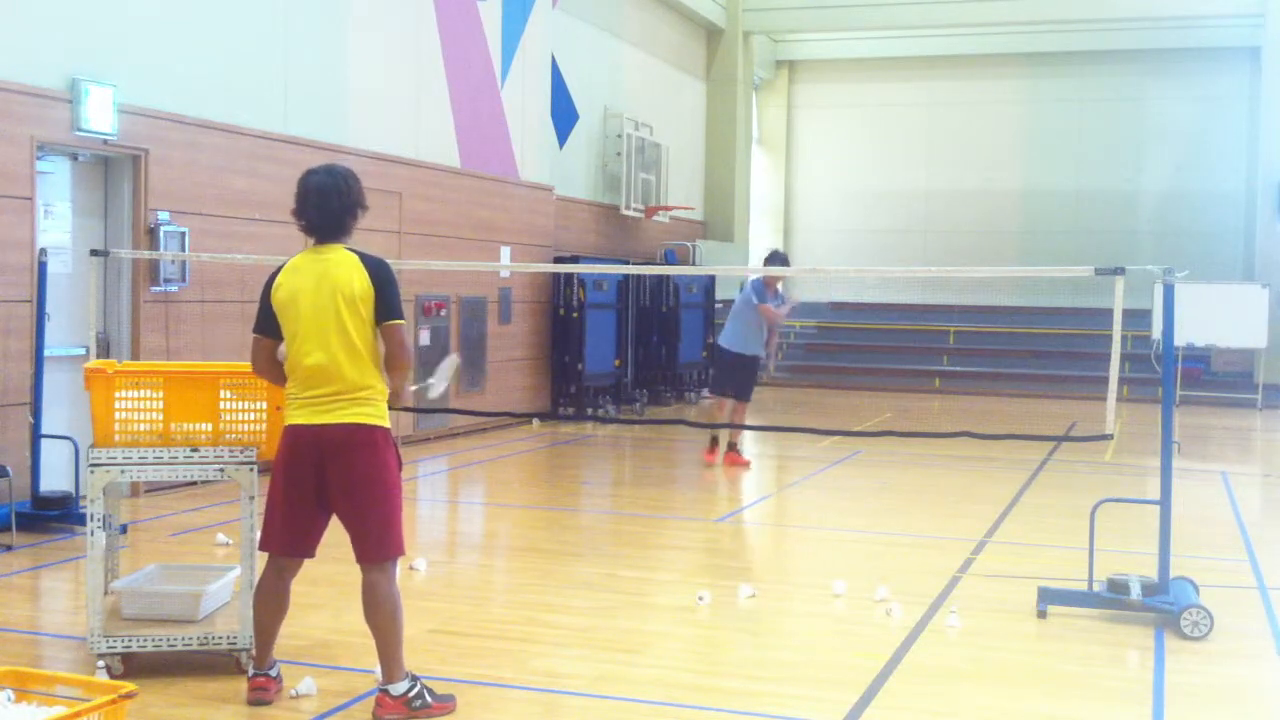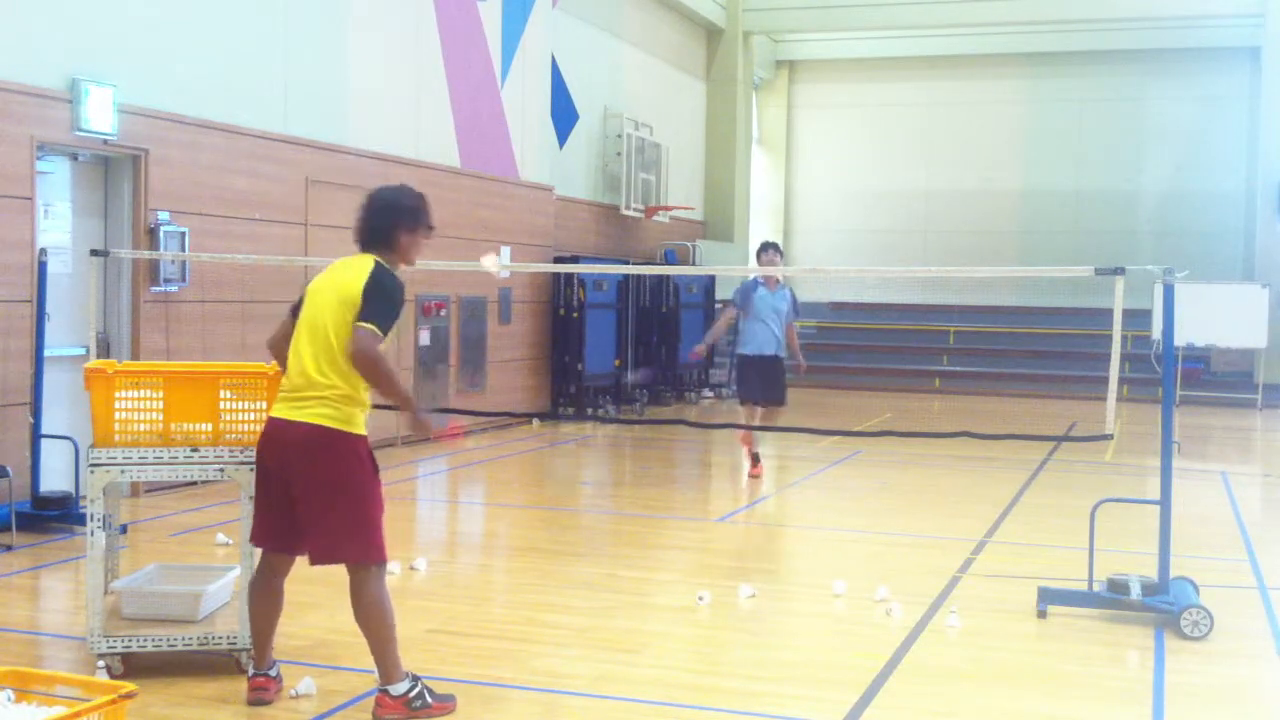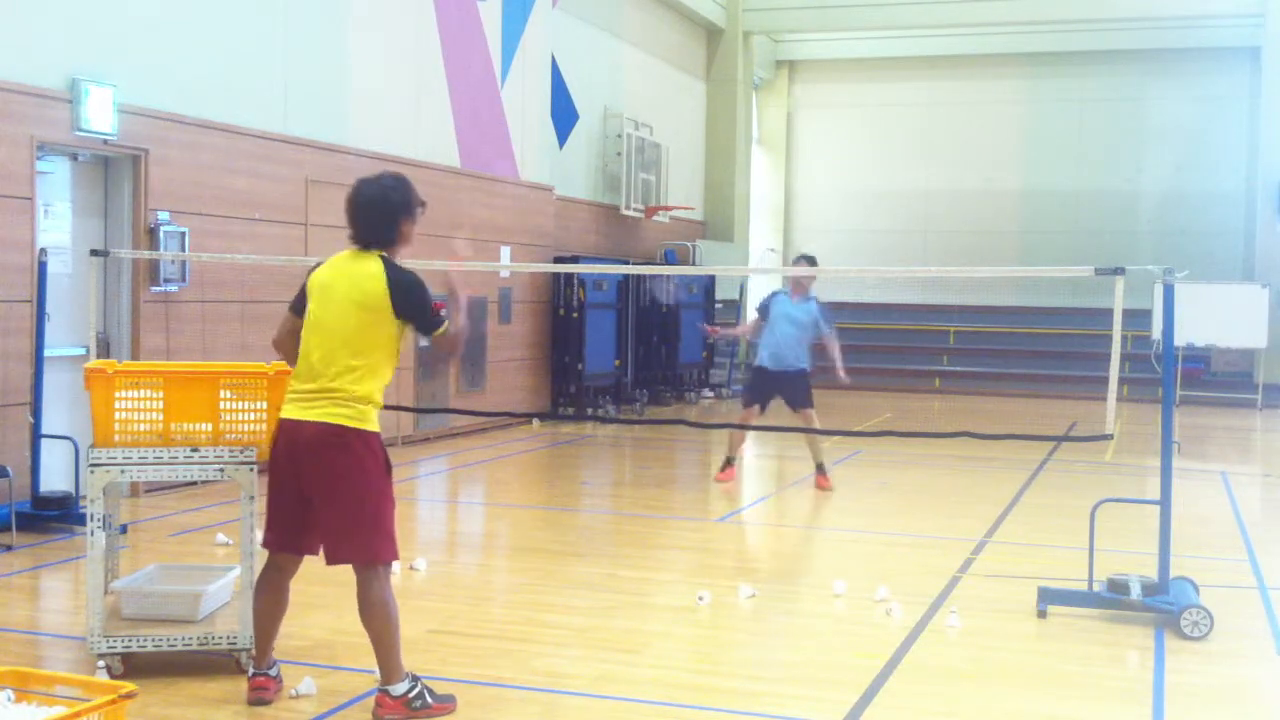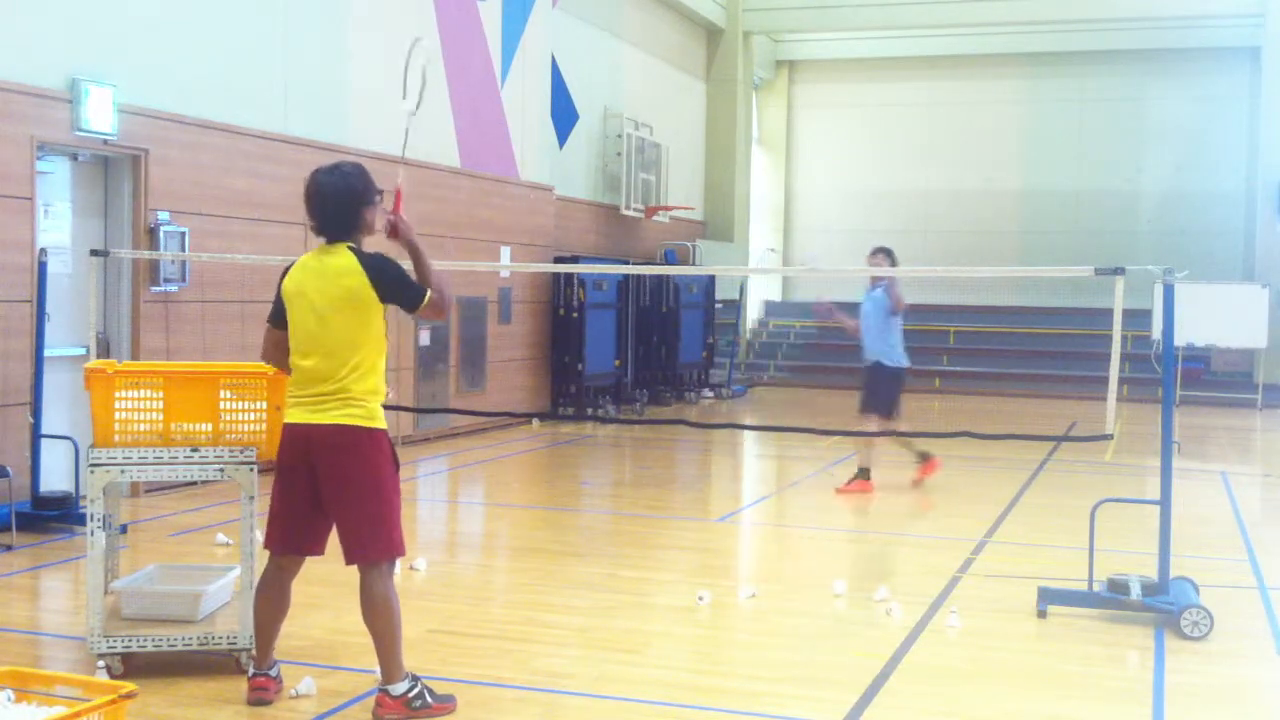
dt=0.5s
person 1, frame 1
left shoulder: (281, 278)
right shoulder: (371, 270)
left elbow: (262, 364)
right elbow: (399, 354)
right wrist: (396, 390)
left hip: (300, 432)
right hip: (360, 431)
left knee: (283, 560)
right knee: (378, 564)
left ankle: (262, 673)
person 1, frame 2
left shoulder: (331, 273)
right shoulder: (384, 281)
left elbow: (277, 344)
right elbow: (360, 350)
right wrist: (411, 410)
left hip: (281, 425)
right hip: (331, 433)
left knee: (274, 557)
right knee: (365, 566)
left ankle: (261, 672)
person 1, frame 3
left shoulder: (323, 270)
right shoulder: (397, 281)
left elbow: (283, 341)
right elbow: (449, 345)
right wrist: (456, 306)
left hip: (293, 426)
right hip: (347, 433)
left knee: (281, 557)
right knee: (372, 565)
left ankle: (262, 671)
person 1, frame 4
left shoulder: (294, 273)
right shoulder: (373, 268)
left elbow: (272, 353)
right elbow: (439, 307)
right wrist: (411, 243)
left hip: (299, 430)
right hip: (355, 432)
left knee: (284, 559)
right knee: (376, 564)
left ankle: (262, 672)
person 2, frame 1
left shoulder: (779, 297)
right shoulder: (754, 287)
left elbow: (772, 330)
right elbow: (774, 316)
left wrist: (770, 356)
right wrist: (786, 307)
left hip: (752, 356)
right hip: (729, 350)
left knee: (741, 404)
right knee: (721, 400)
left ankle: (732, 449)
right ankle: (714, 442)
person 2, frame 2
left shoulder: (788, 292)
right shoulder: (749, 288)
left elbow: (790, 326)
right elbow: (728, 317)
left wrist: (798, 355)
right wrist: (706, 343)
left hip: (776, 358)
right hip: (749, 356)
left knee: (776, 408)
right knee: (753, 408)
left ankle: (750, 436)
right ankle: (755, 460)
person 2, frame 3
left shoulder: (816, 307)
right shoulder: (775, 299)
left elbow: (829, 339)
right elbow: (755, 326)
left wrist: (839, 367)
right wrist: (727, 333)
left hip: (797, 371)
right hip: (766, 368)
left knee: (808, 415)
right knee: (747, 414)
left ankle: (820, 471)
right ankle: (730, 463)
person 2, frame 4
left shoulder: (887, 291)
right shoulder: (869, 295)
left elbow: (900, 305)
right elbow: (859, 328)
left wrist: (892, 283)
right wrist: (835, 314)
left hip: (888, 365)
right hip: (877, 364)
left knee: (870, 417)
right knee: (887, 423)
left ankle: (863, 477)
right ankle: (925, 458)
